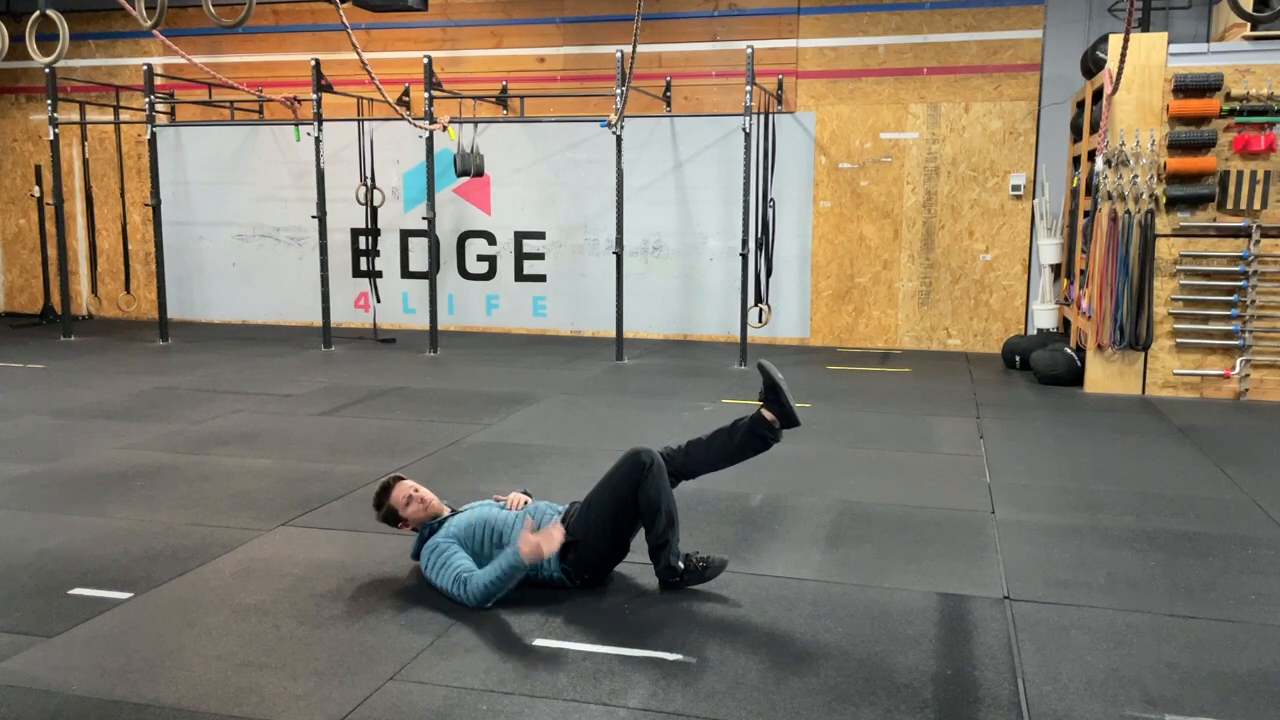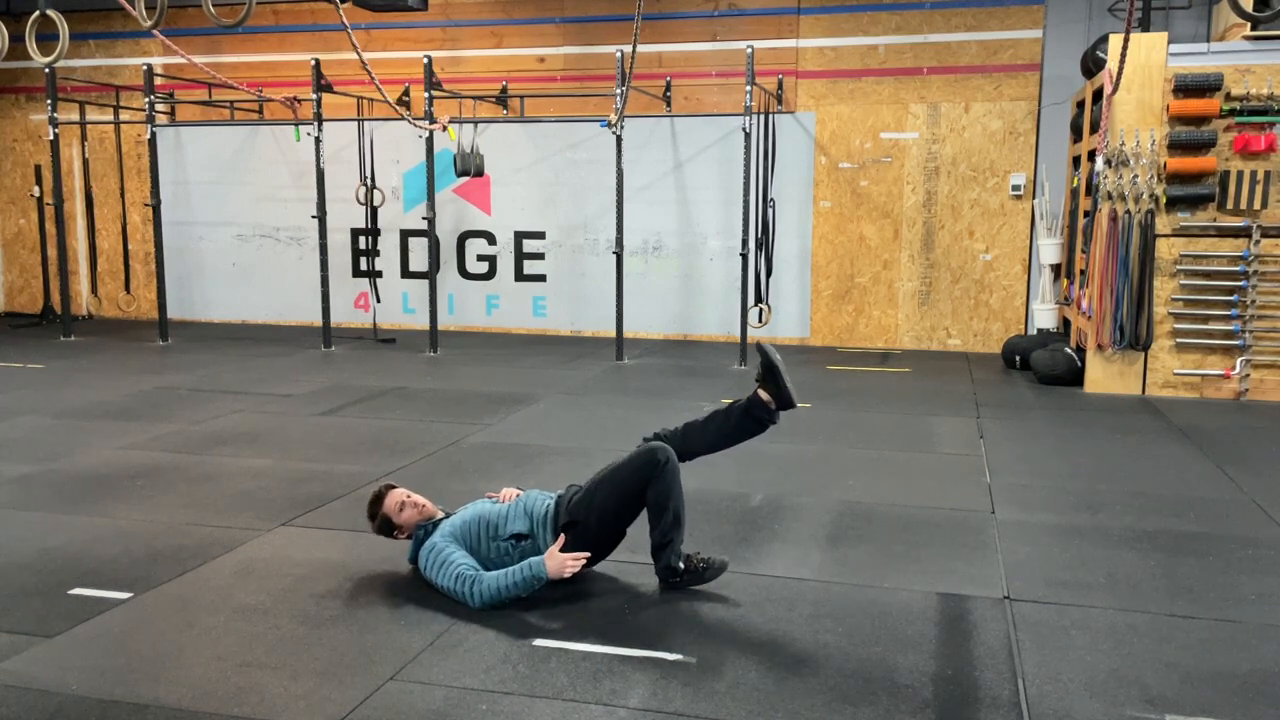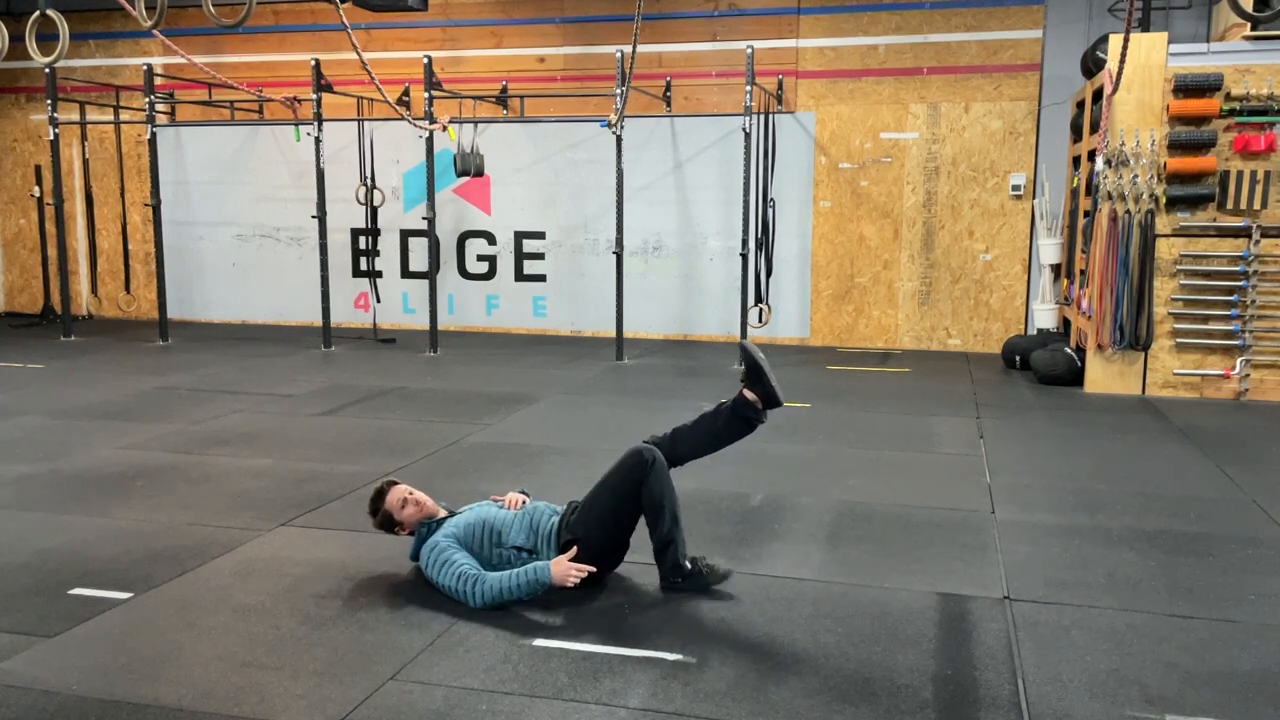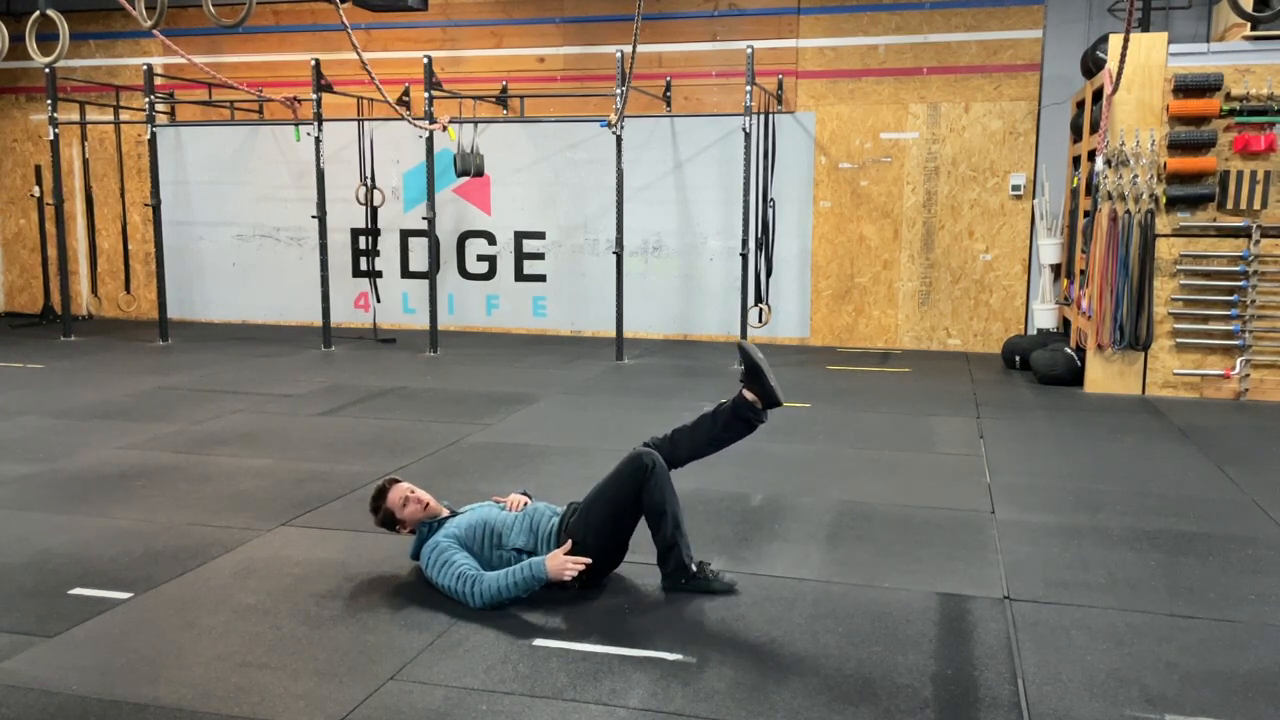
dt=1s
person 1, frame 1
left shoulder: (469, 511)
right shoulder: (437, 549)
right elbow: (478, 593)
left wrist: (520, 498)
right wrist: (520, 555)
left hip: (571, 523)
right hip: (578, 555)
left knee: (669, 462)
right knee: (642, 462)
left ankle: (768, 420)
right ankle: (673, 569)
person 1, frame 2
left shoulder: (460, 517)
right shoulder: (435, 551)
right elbow: (476, 589)
left wrist: (513, 492)
right wrist: (540, 568)
left hip: (567, 507)
right hip: (573, 533)
left knee: (664, 444)
right knee: (657, 458)
left ankle: (764, 402)
right ankle: (673, 567)
person 1, frame 3
left shoulder: (465, 515)
right shoulder: (436, 549)
right elbow: (477, 589)
left wrist: (517, 496)
right wrist: (544, 573)
left hip: (570, 521)
right hip: (579, 550)
left knee: (655, 450)
right knee: (644, 460)
left ankle: (750, 402)
right ankle: (677, 569)
person 1, frame 4
left shoulder: (465, 514)
right shoulder: (437, 550)
right elbow: (478, 589)
left wrist: (520, 497)
right wrist: (542, 569)
left hip: (571, 522)
right hip: (579, 554)
left knee: (655, 452)
right knee: (644, 464)
left ankle: (749, 403)
right ankle: (680, 572)
